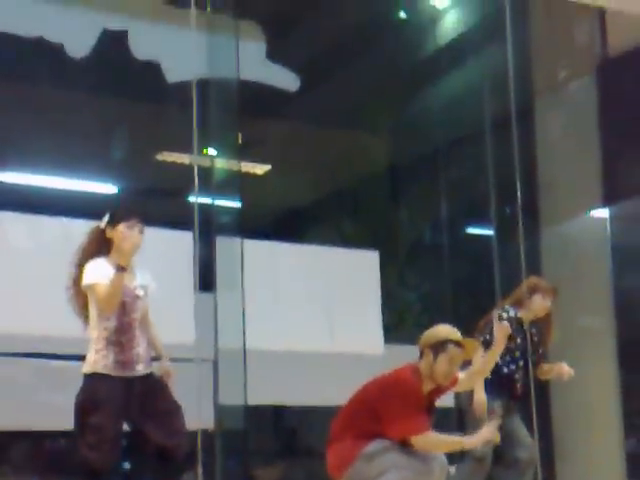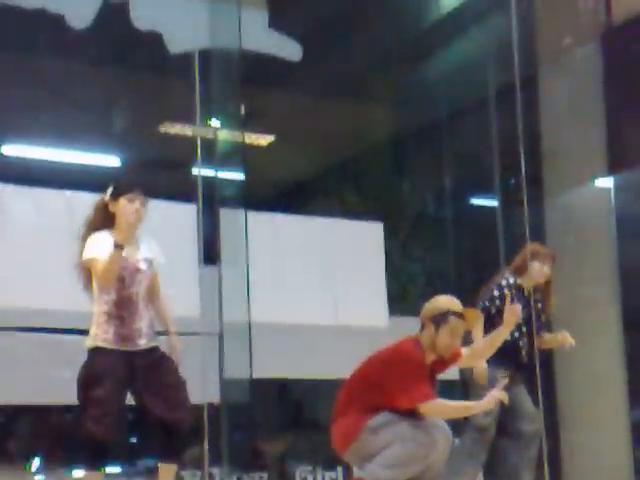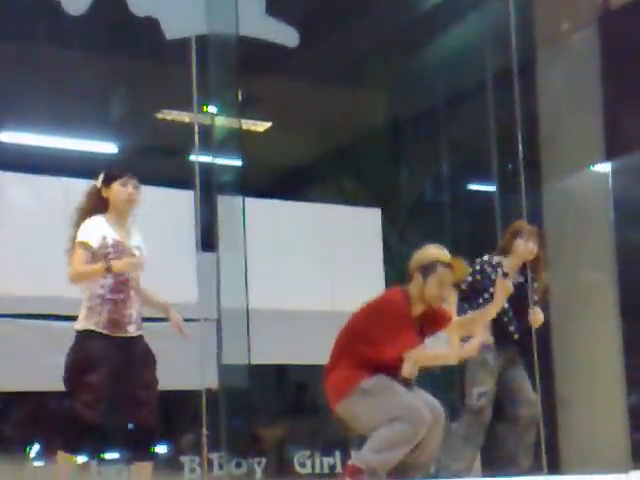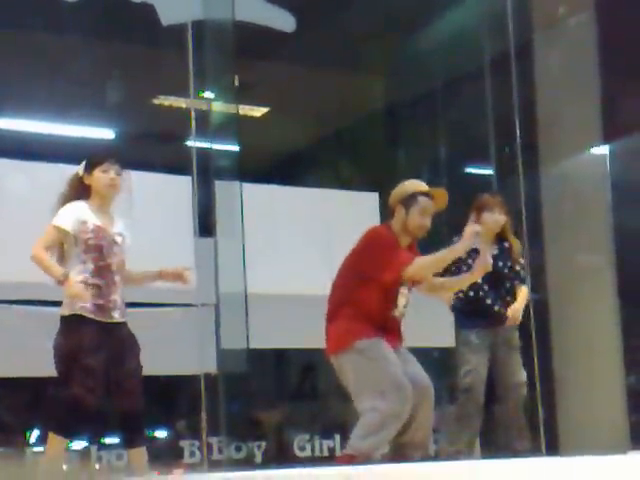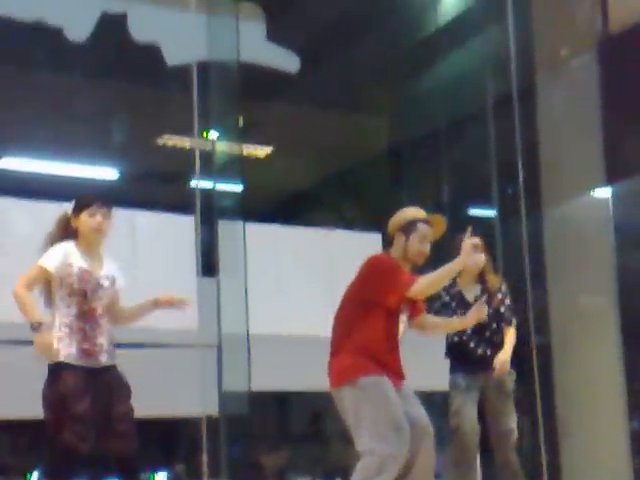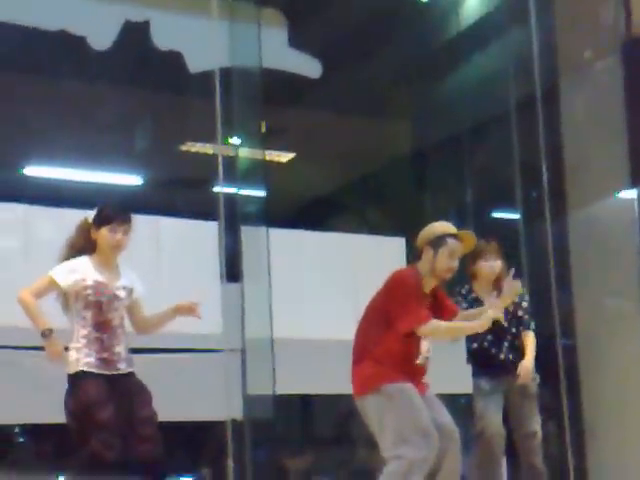
dt=0.4s
person 1, frame 1
left shoulder: (141, 275)
right shoulder: (97, 267)
right elbow: (107, 305)
left wrist: (162, 357)
right wrist: (121, 264)
left hip: (141, 374)
right hip: (104, 374)
left knee: (172, 439)
right knee: (100, 451)
person 1, frame 2
left shoulder: (149, 246)
right shoulder: (99, 241)
right elbow: (101, 282)
left wrist: (170, 333)
right wrist: (120, 241)
left hip: (146, 348)
right hip: (107, 348)
left knee: (176, 415)
right knee: (101, 428)
person 1, frame 3
left shoulder: (135, 235)
right shoulder: (94, 226)
right elbow: (75, 272)
left wrist: (166, 310)
right wrist: (112, 267)
left hip: (132, 336)
right hip: (96, 333)
left knee: (143, 415)
right knee: (85, 412)
person 1, frame 4
left shoulder: (118, 224)
right shoulder: (76, 211)
right elbow: (39, 250)
left wrist: (161, 275)
right wrist: (66, 279)
left hip: (116, 322)
right hip: (81, 319)
left knee: (131, 399)
right knee: (79, 397)
left ankle: (142, 475)
right ankle: (49, 473)
person 1, frame 5
left shoulder: (110, 267)
right shoulder: (62, 254)
right elbow: (20, 287)
left wrist: (155, 304)
right wrist: (39, 327)
left hip: (104, 365)
right hip: (68, 363)
left knee: (124, 441)
right knee: (73, 444)
person 1, frame 6
left shoulder: (129, 278)
right shoulder: (77, 268)
left elbow: (141, 325)
right elbow: (26, 296)
left wrist: (176, 311)
right wrist: (48, 334)
left hip: (123, 374)
right hip: (87, 373)
left knee: (149, 447)
right knee: (105, 453)
person 2, frame 1
left shoulder: (533, 332)
right shoulder: (505, 315)
left elbow: (539, 369)
left wrist: (557, 369)
right wrist: (478, 391)
left hip: (508, 400)
right hip: (486, 395)
left knee: (524, 453)
right knee: (481, 454)
person 2, frame 2
left shoulder: (535, 299)
right shoulder: (506, 284)
left elbow: (536, 338)
left wrist: (557, 339)
left hip: (513, 369)
right hip: (491, 365)
left knee: (529, 425)
right knee: (483, 424)
person 2, frame 3
left shoulder: (529, 279)
right shoulder: (488, 264)
left elbow: (530, 317)
right elbow: (456, 292)
left wrist: (536, 317)
left hip: (510, 350)
right hip: (483, 347)
left knee: (528, 407)
right knee: (478, 408)
left ankle: (515, 469)
right ankle: (453, 472)
person 2, frame 4
left shoulder: (511, 248)
left elbow: (522, 283)
right elbow: (440, 279)
left wrist: (519, 304)
left hip: (504, 327)
right hip: (471, 328)
left knee: (515, 388)
right knee: (472, 389)
left ankle: (519, 450)
right ankle: (457, 453)
person 2, frame 5
left shoulder: (497, 287)
right shoulder: (445, 291)
left elbow: (509, 325)
left wrist: (506, 352)
left hip: (496, 369)
right hip: (462, 372)
left knee: (505, 432)
right knee: (465, 430)
person 2, frame 6
right shoulder: (463, 297)
left elbow: (527, 328)
left wrist: (529, 358)
left hip: (518, 373)
right hip: (485, 377)
left knee: (530, 434)
right knee: (490, 433)
person 3, frame 1
left shoulder: (431, 378)
right shoulder: (404, 384)
left elbow: (469, 379)
right elbow: (420, 440)
left wrist: (498, 346)
right wrist: (471, 442)
left hip: (375, 451)
right hip: (351, 455)
left knee: (436, 465)
person 3, frame 2
left shoulder: (433, 351)
right shoulder: (407, 356)
left elbow: (472, 356)
right elbow: (429, 407)
left wrist: (507, 326)
right wrist: (481, 404)
left hip: (380, 421)
right hip: (355, 428)
left knee: (440, 436)
right knee: (426, 438)
person 3, frame 3
left shoulder: (425, 307)
right shoulder: (392, 304)
left elbow: (458, 326)
right elbow: (416, 354)
left wrist: (496, 303)
right wrist: (464, 350)
left hip: (383, 378)
right hip: (352, 380)
left knee: (433, 415)
right knee: (413, 418)
person 3, frame 4
left shoulder: (407, 249)
right shoulder: (378, 238)
left elbow: (430, 285)
right elbow: (416, 271)
left wrist: (470, 277)
right wrist: (460, 248)
left hip: (384, 336)
right hip: (355, 335)
left knee: (421, 391)
right knee: (393, 398)
right ankle: (351, 466)
person 3, frame 5
left shoulder: (402, 277)
right shoulder: (380, 266)
left elbow: (421, 323)
right elbow: (420, 289)
left wrist: (466, 321)
right wrist: (461, 260)
left hip: (387, 372)
right hip: (357, 371)
left knee: (420, 432)
right knee: (389, 442)
person 3, frame 6
left shoulder: (433, 291)
right shoulder: (404, 281)
left elbow: (460, 320)
right elbow: (427, 328)
left wrist: (501, 301)
right wrist: (477, 324)
left hip: (409, 379)
right hip: (380, 378)
left knee: (447, 437)
right knee: (417, 447)
